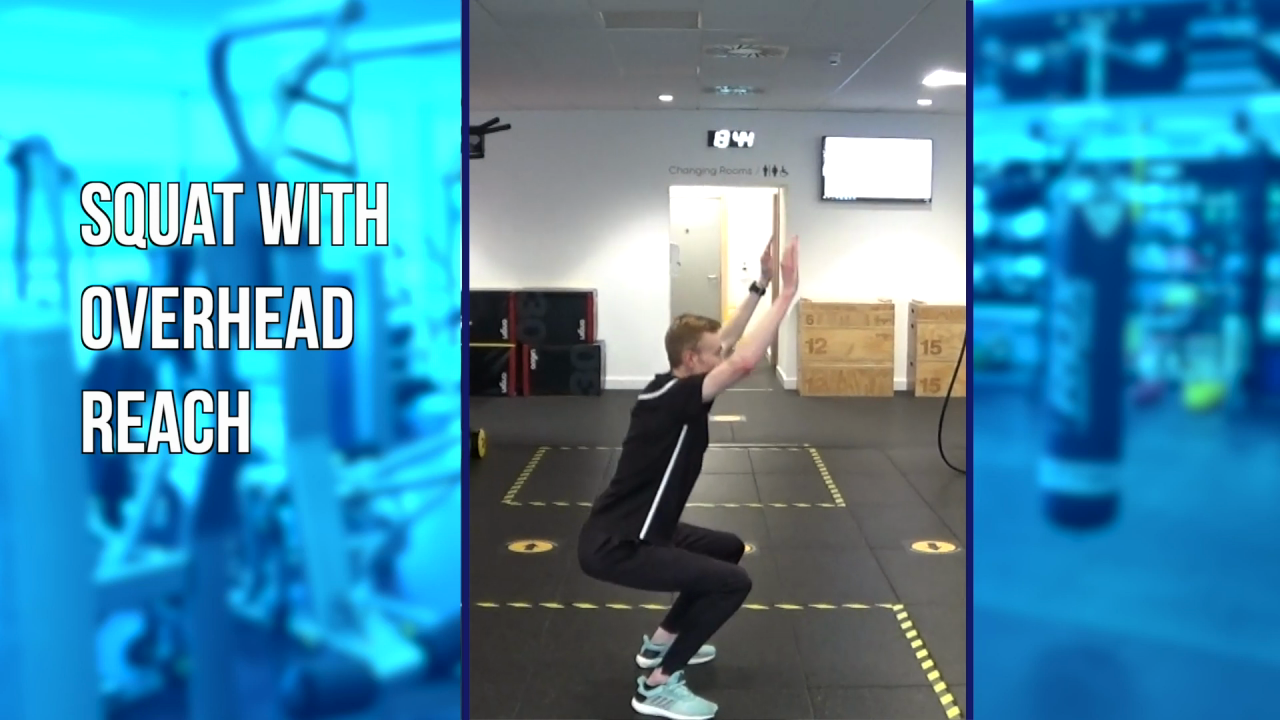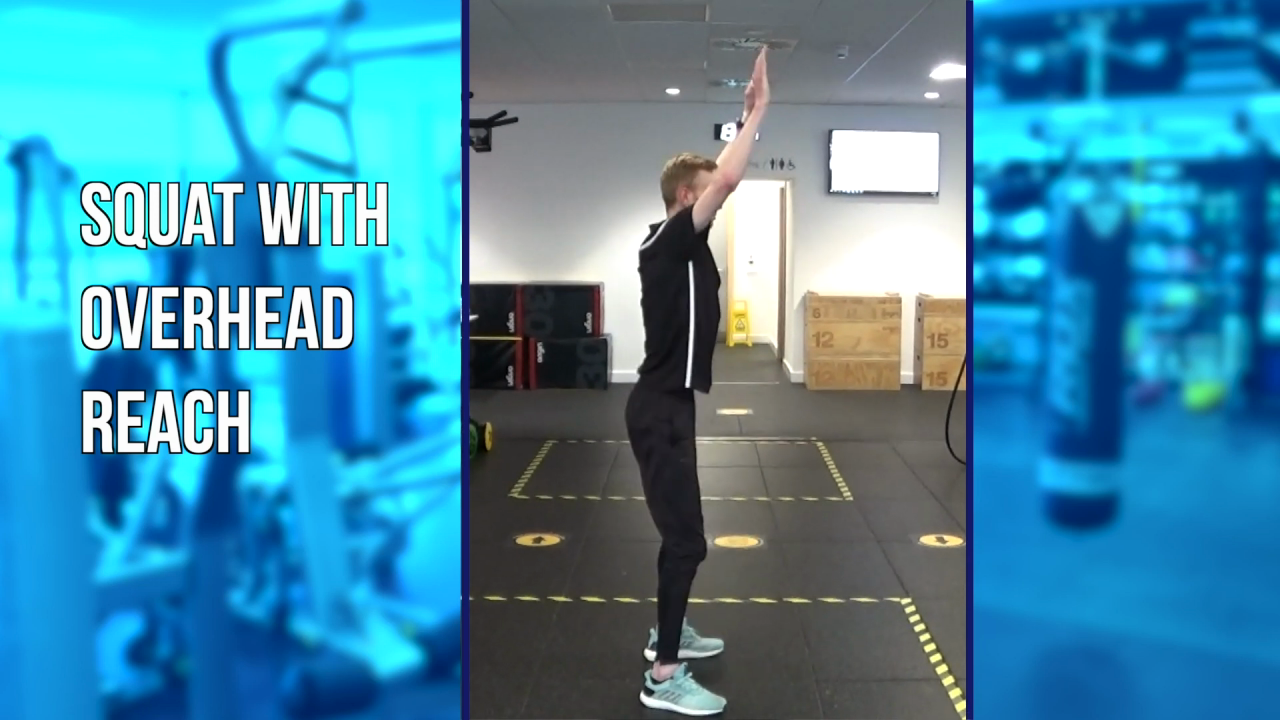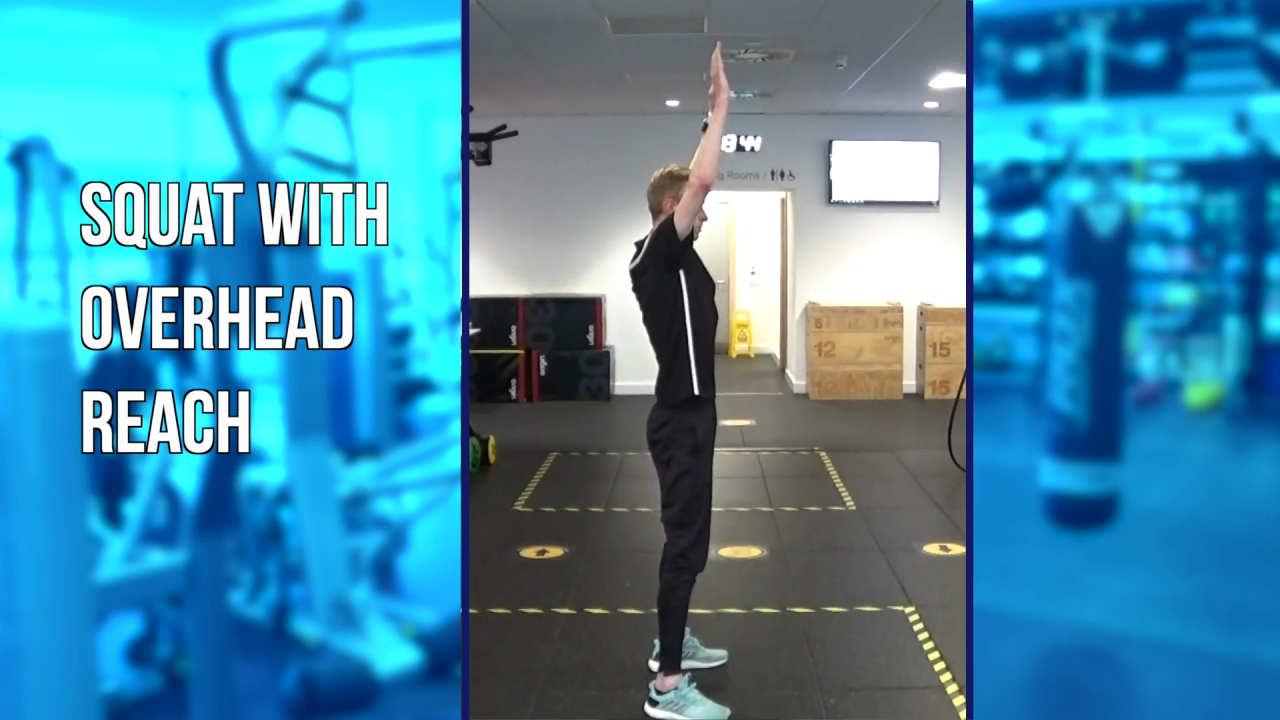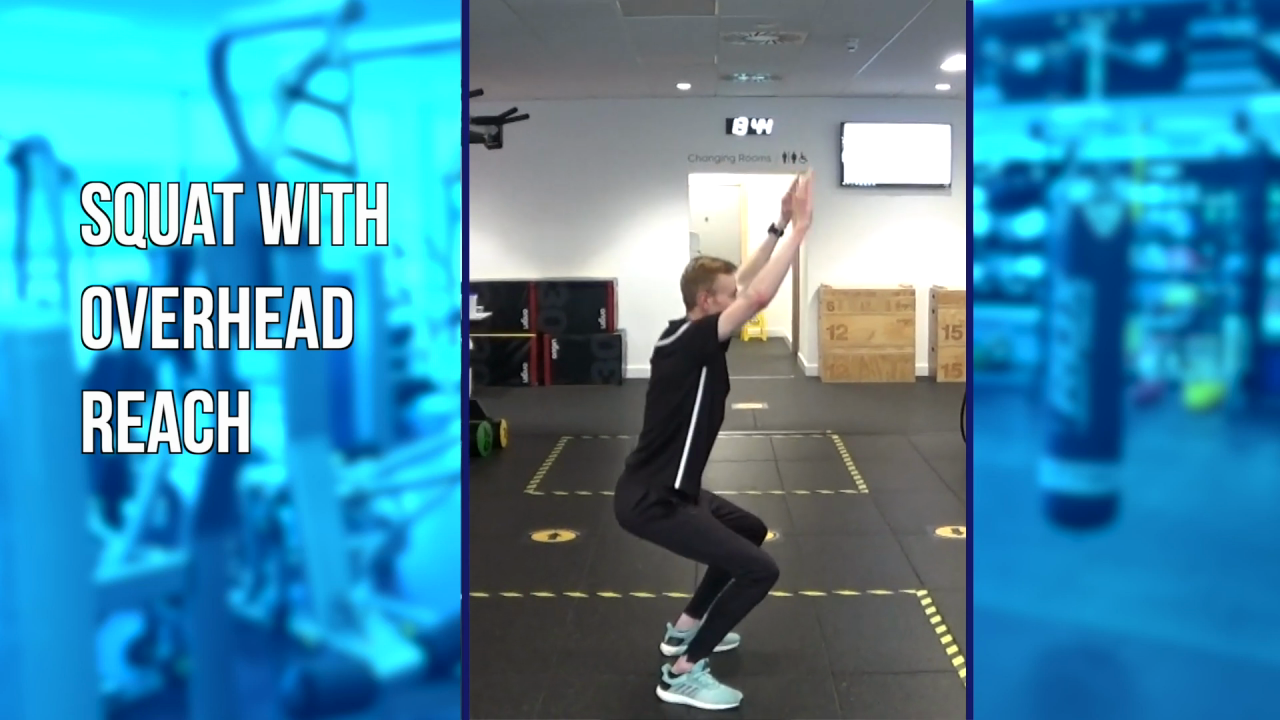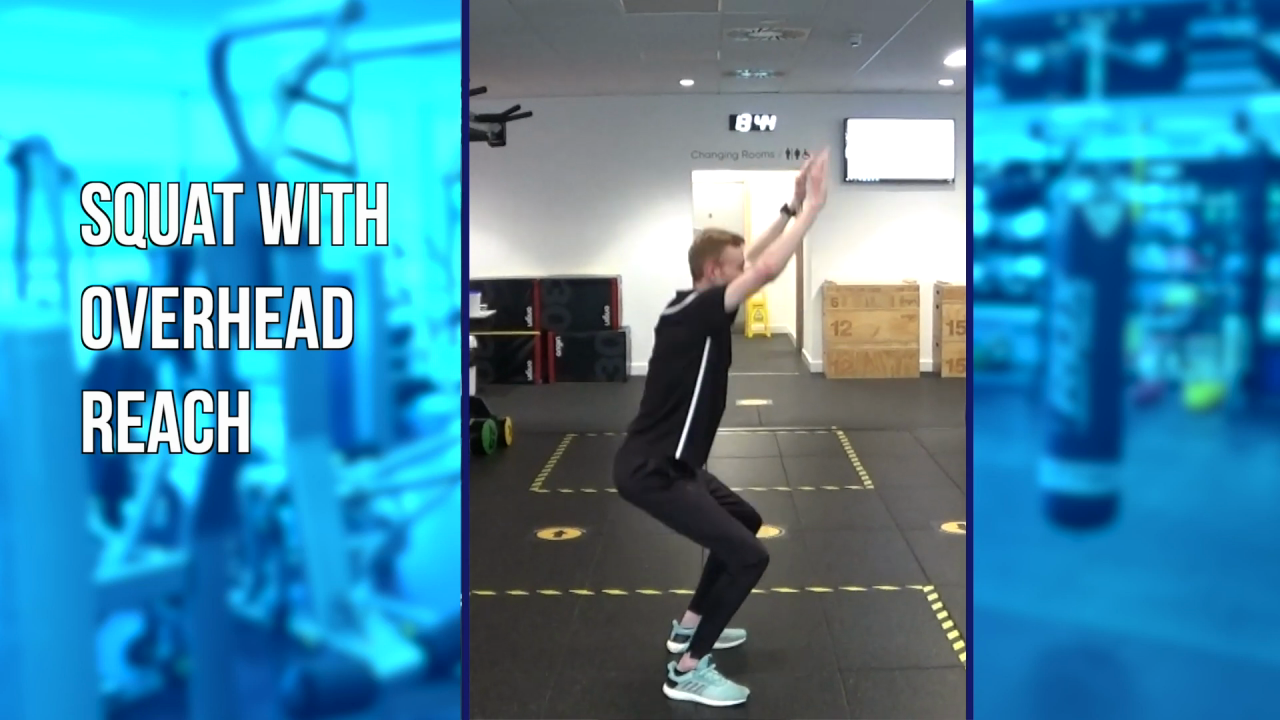
dt=1s
person 1, frame 1
left shoulder: (672, 388)
right shoulder: (674, 400)
left elbow: (728, 343)
right elbow: (744, 363)
left wrist: (760, 286)
right wrist: (786, 295)
left hip: (633, 531)
right hip: (614, 546)
left knee: (729, 549)
right knee: (732, 584)
left ankle: (661, 640)
person 1, frame 2
left shoulder: (673, 243)
right shoulder: (671, 240)
left elbow: (719, 178)
right elbow: (728, 180)
left wrist: (749, 119)
right wrist: (756, 115)
left hip: (666, 406)
right hip: (661, 412)
left knee: (683, 533)
right knee: (686, 541)
left ankle: (668, 631)
person 1, frame 3
left shoulder: (669, 256)
right shoulder: (658, 253)
left elbow: (695, 182)
right elbow: (701, 180)
left wrist: (713, 117)
right wrist: (719, 111)
left hip: (686, 413)
right hip: (682, 418)
left knee: (687, 540)
right knee: (685, 546)
left ankle: (671, 642)
person 1, frame 4
left shoulder: (687, 335)
right shoulder: (692, 341)
left elbow: (747, 284)
right elbow: (759, 296)
left wrist: (779, 227)
right wrist: (799, 228)
left hip: (667, 487)
right hip: (651, 500)
left knee: (751, 531)
right knee: (759, 569)
left ankle: (686, 626)
right ankle: (683, 671)
person 1, frame 5
left shoulder: (694, 309)
right shoulder: (696, 312)
left elbow: (755, 262)
right elbow: (767, 270)
left wrist: (791, 208)
right wrist: (811, 208)
left hip: (669, 463)
right hip: (651, 470)
left knee: (745, 523)
right knee: (748, 557)
left ankle: (691, 623)
right ankle: (689, 669)
